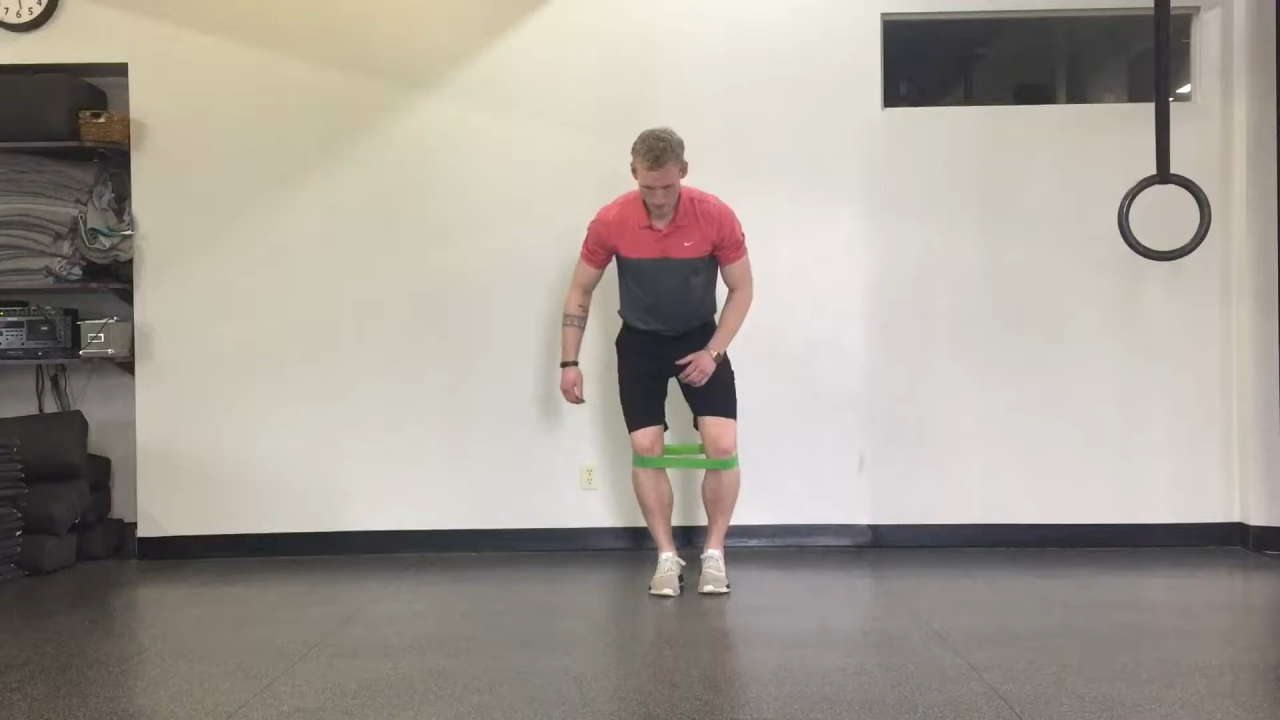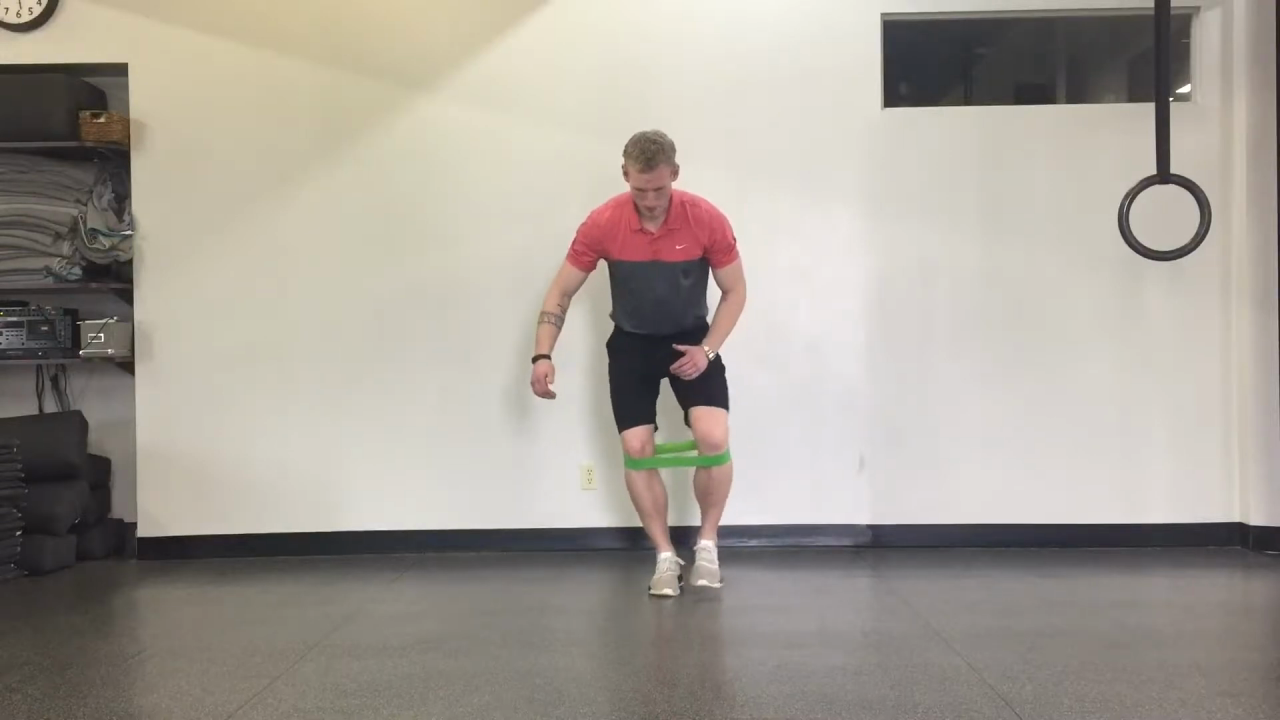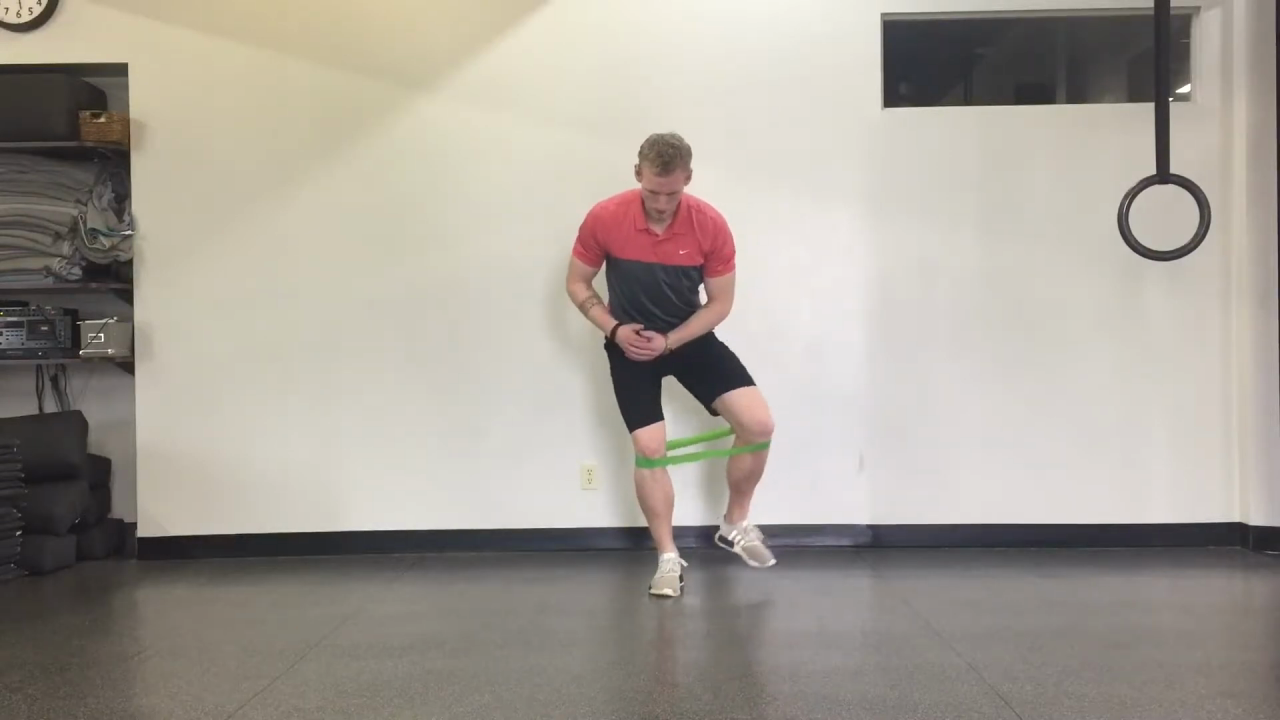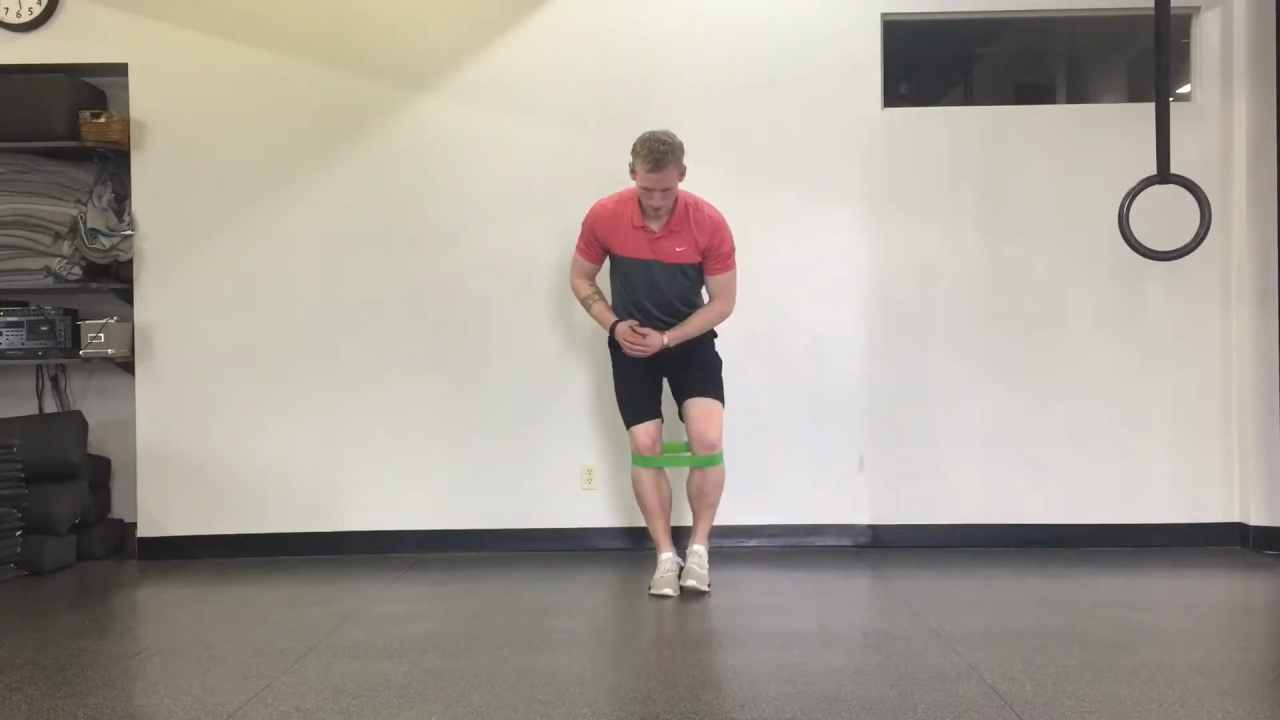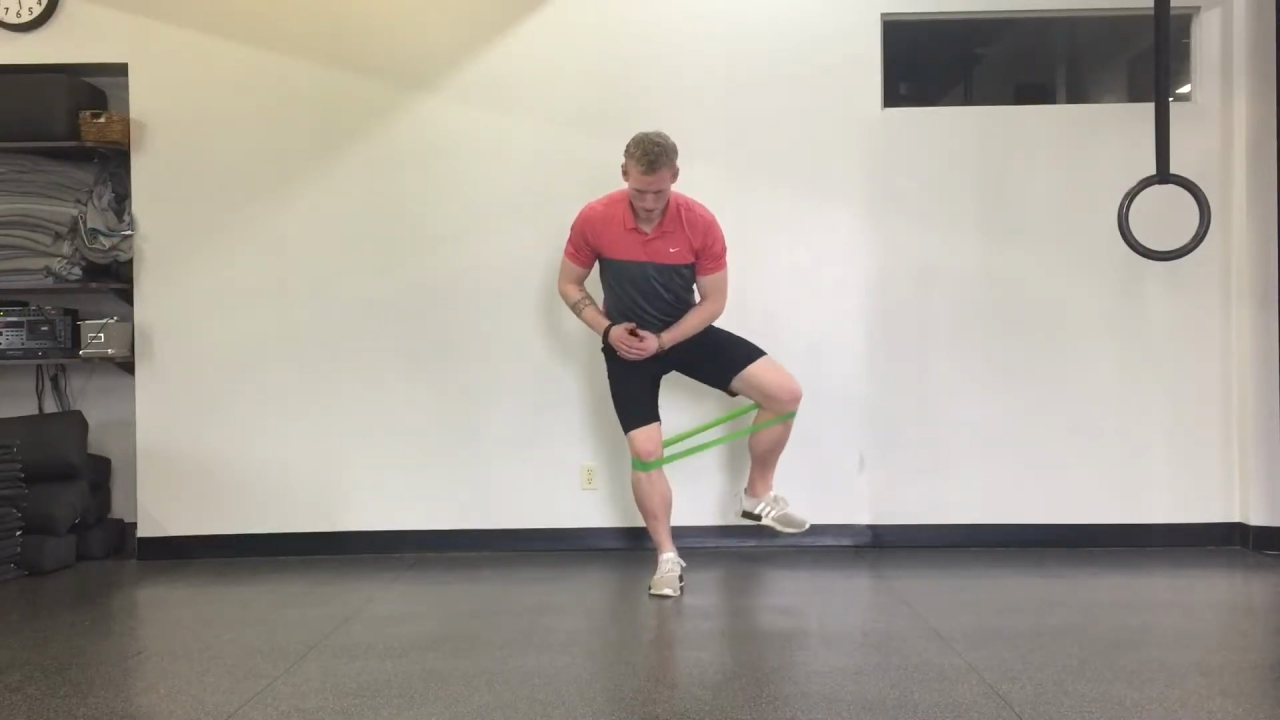
dt=1s
person 1, frame 1
left shoulder: (716, 217)
right shoulder: (610, 222)
left elbow: (741, 289)
right elbow: (580, 291)
left wrist: (714, 350)
right wrist: (570, 361)
left hip: (699, 339)
right hip: (640, 343)
left knee: (723, 445)
right knee: (645, 448)
left ankle: (714, 554)
right ankle: (667, 557)
person 1, frame 2
left shoulder: (707, 220)
right shoulder: (601, 224)
left elbow: (735, 291)
right elbow: (561, 292)
left wrist: (709, 349)
right wrist: (542, 355)
left hip: (691, 340)
right hip: (631, 344)
left knee: (713, 439)
right knee: (637, 449)
left ankle: (707, 543)
right ankle: (665, 557)
person 1, frame 3
left shoulder: (711, 225)
right shoulder: (604, 218)
left elbow: (720, 302)
right elbow: (577, 283)
left wrist: (668, 341)
right wrist: (614, 329)
left hip: (690, 336)
right hip: (630, 342)
left knee: (758, 423)
right knee: (649, 449)
left ankle: (735, 524)
right ankle: (668, 558)
person 1, frame 4
left shoulder: (708, 222)
right shoulder: (603, 216)
left elbow: (722, 301)
right elbow: (581, 278)
left wrist: (666, 339)
right wrist: (613, 324)
left hip: (690, 340)
right hip: (632, 344)
left knee: (707, 440)
right knee: (646, 446)
left ankle: (698, 548)
right ankle: (665, 556)
person 1, frame 5
left shoulder: (700, 222)
right shoulder: (594, 220)
left elbow: (713, 301)
right elbow: (569, 284)
left wrist: (662, 341)
right wrist: (607, 330)
left hip: (688, 332)
right hip: (627, 344)
left knee: (785, 392)
right knee: (646, 451)
left ankle: (758, 496)
right ankle: (667, 559)
